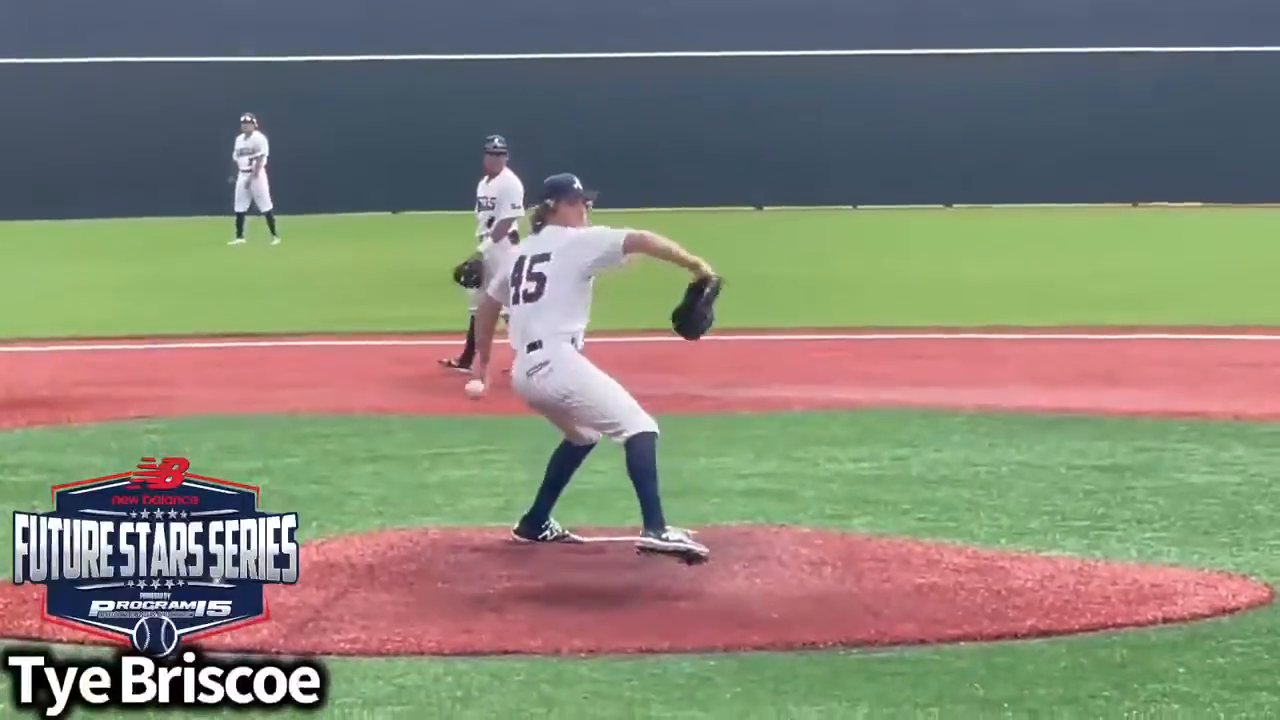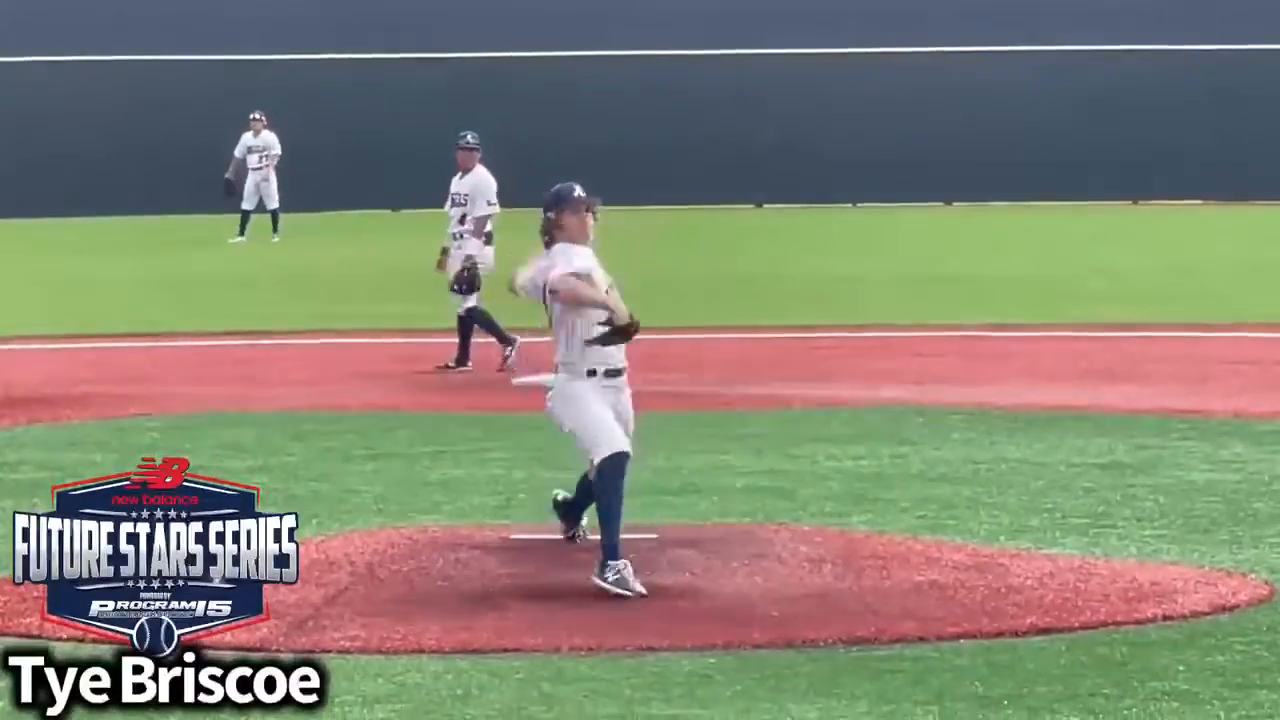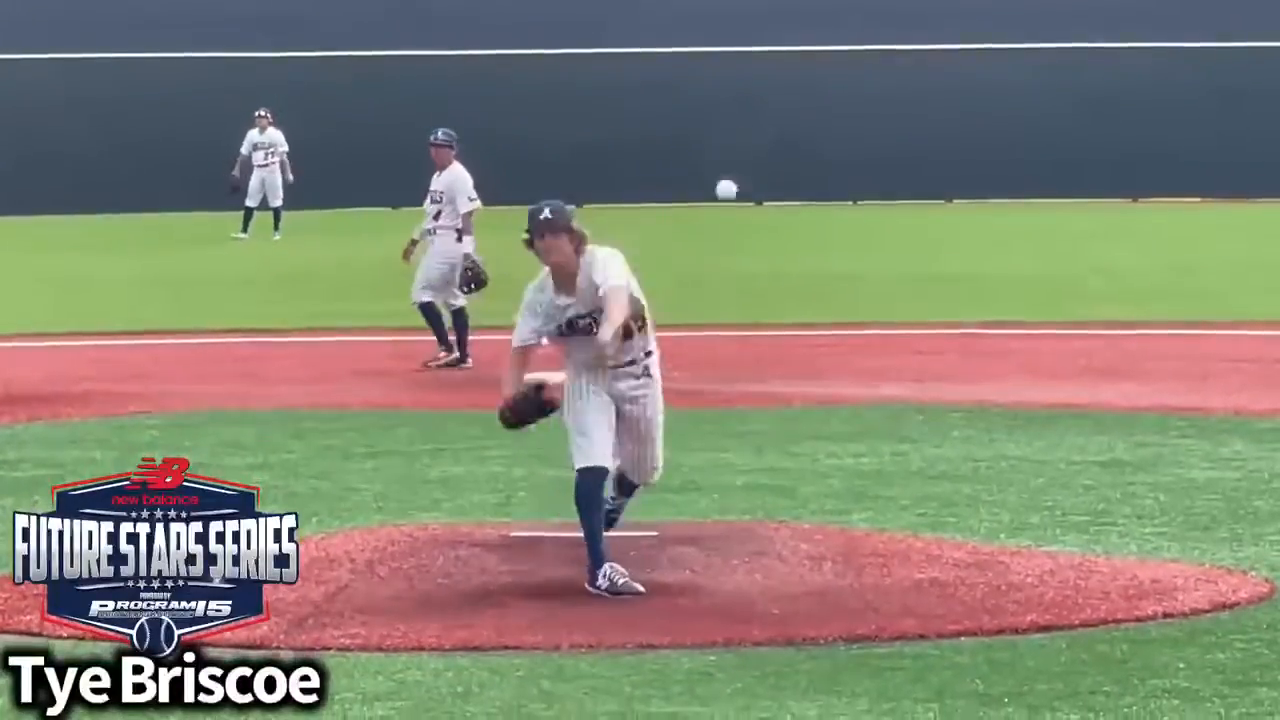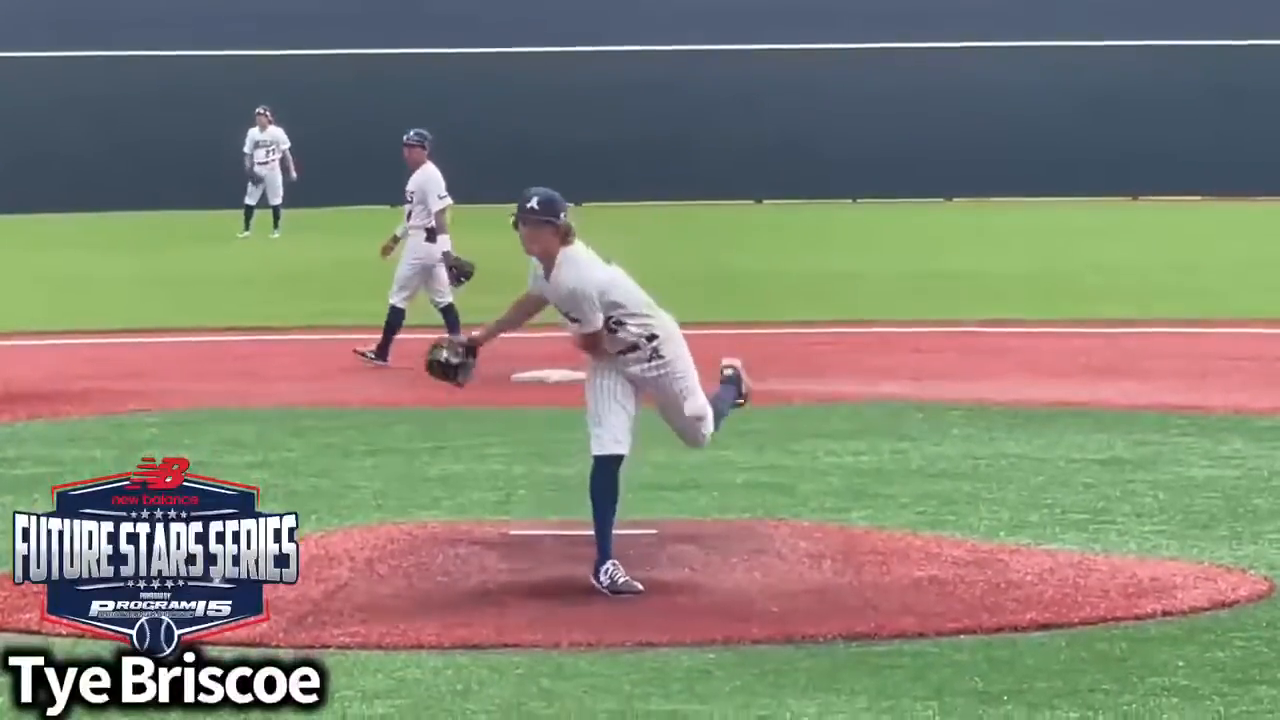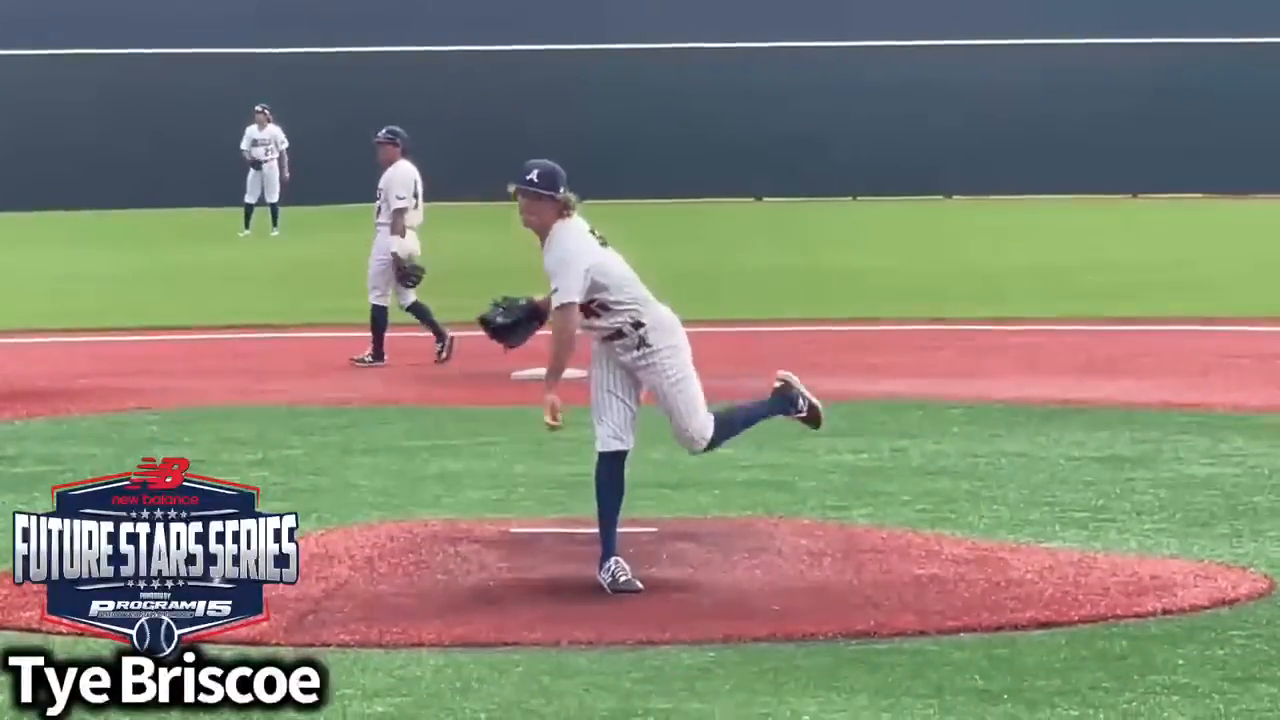
dt=0.2s
person 1, frame 1
left shoulder: (522, 252)
right shoulder: (578, 243)
left elbow: (488, 304)
right elbow: (639, 240)
left wrist: (482, 361)
right wrist: (695, 264)
left hip: (526, 373)
right hip: (557, 365)
left knee: (583, 436)
right knee: (640, 429)
left ankle: (534, 523)
right ankle: (654, 527)
person 1, frame 2
left shoulder: (581, 259)
right shoulder: (567, 258)
right elbow: (560, 285)
right wrist: (610, 303)
left hip: (613, 384)
right hip: (580, 388)
left knee: (608, 463)
right knee: (614, 454)
left ankle: (571, 511)
right ankle: (610, 563)
person 1, frame 3
left shoulder: (605, 263)
right shoulder: (538, 298)
left elbow: (619, 302)
right elbow: (518, 357)
left wrist: (612, 328)
right wrist: (511, 400)
left hip: (638, 374)
right hip: (587, 379)
left knee: (646, 472)
right knee: (593, 467)
left ankle: (615, 499)
right ankle: (599, 567)
person 1, frame 4
left shoulder: (575, 278)
right shoulder: (545, 266)
left elbow: (593, 344)
right elbow: (533, 301)
left wrist: (571, 336)
right wrist: (486, 334)
left hip: (656, 352)
right hip: (612, 359)
left knee: (700, 432)
right knee: (607, 454)
left ankle: (730, 383)
right ankle: (605, 562)
person 1, frame 5
left shoulder: (565, 247)
right shoulder: (565, 232)
left elbow: (566, 327)
left wrist: (552, 387)
right wrist: (541, 305)
left hip: (652, 342)
right hip: (611, 347)
left knee: (699, 437)
right knee: (610, 448)
left ankle: (785, 399)
right ankle: (609, 559)
person 2, frame 1
left shoulder: (510, 183)
right shoulder: (484, 182)
left elbow: (506, 222)
left wrist: (482, 250)
left hip: (502, 249)
right hip: (487, 250)
right knee: (477, 304)
right ankle: (466, 359)
person 2, frame 2
left shoulder: (483, 180)
right shoulder: (457, 179)
left elbow: (482, 220)
left wrist: (470, 252)
right wrist: (445, 249)
left hip: (475, 248)
right hip: (458, 247)
left knee: (466, 302)
right knee: (464, 302)
left ankle: (508, 342)
right ankle: (462, 359)
person 2, frame 3
left shoulder: (459, 176)
right shoulder: (437, 176)
left elbow: (467, 216)
left wrist: (468, 252)
right wrist: (414, 240)
left hip: (449, 243)
right hip: (437, 242)
left knee: (421, 294)
right knee: (454, 299)
left ankle: (447, 347)
right ankle: (462, 354)
person 2, frame 4
left shoulder: (429, 176)
right shoulder: (418, 175)
left elbow: (440, 214)
left wrist: (447, 249)
right wrist: (395, 238)
left hip: (422, 244)
right hip: (426, 243)
left knee: (399, 297)
right knee: (442, 298)
left ankle: (382, 352)
person 2, frame 5
left shoulder: (396, 173)
right shoulder: (409, 171)
left elbow: (398, 214)
left wrist: (395, 249)
left hip: (391, 241)
right hip: (407, 240)
left knee: (378, 295)
right knee: (405, 296)
left ankle: (377, 353)
right ankle: (441, 337)
